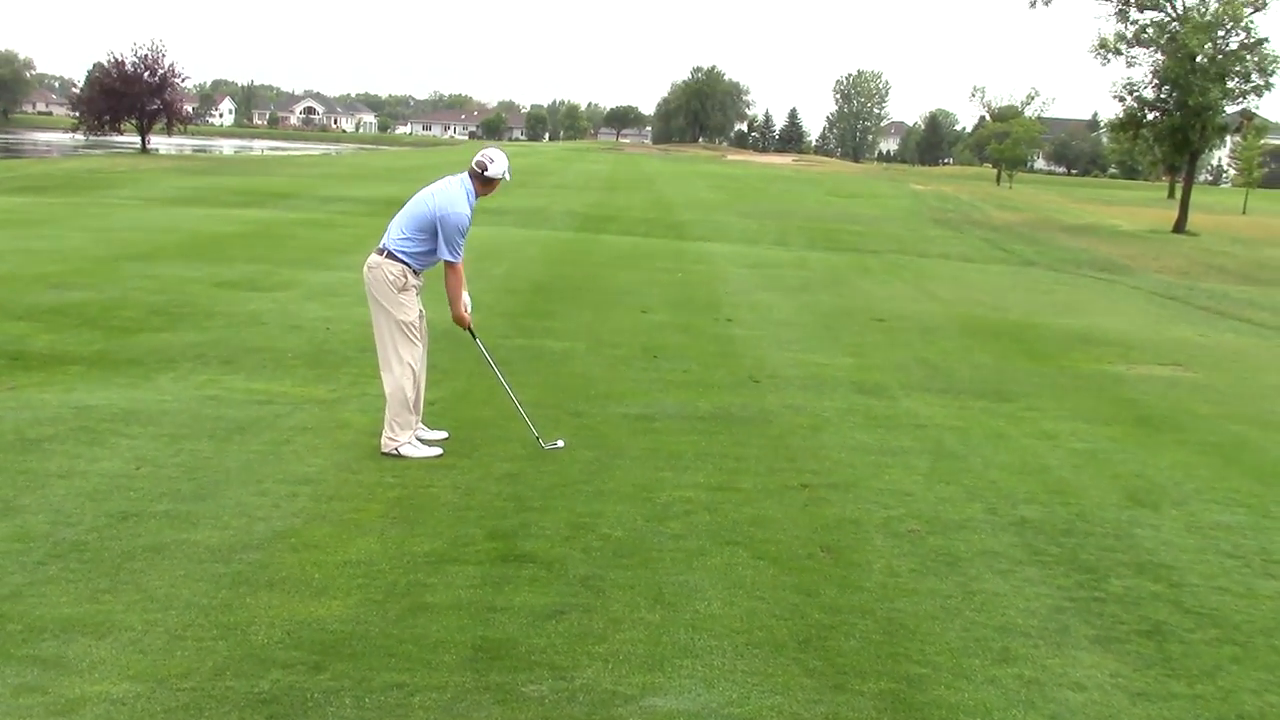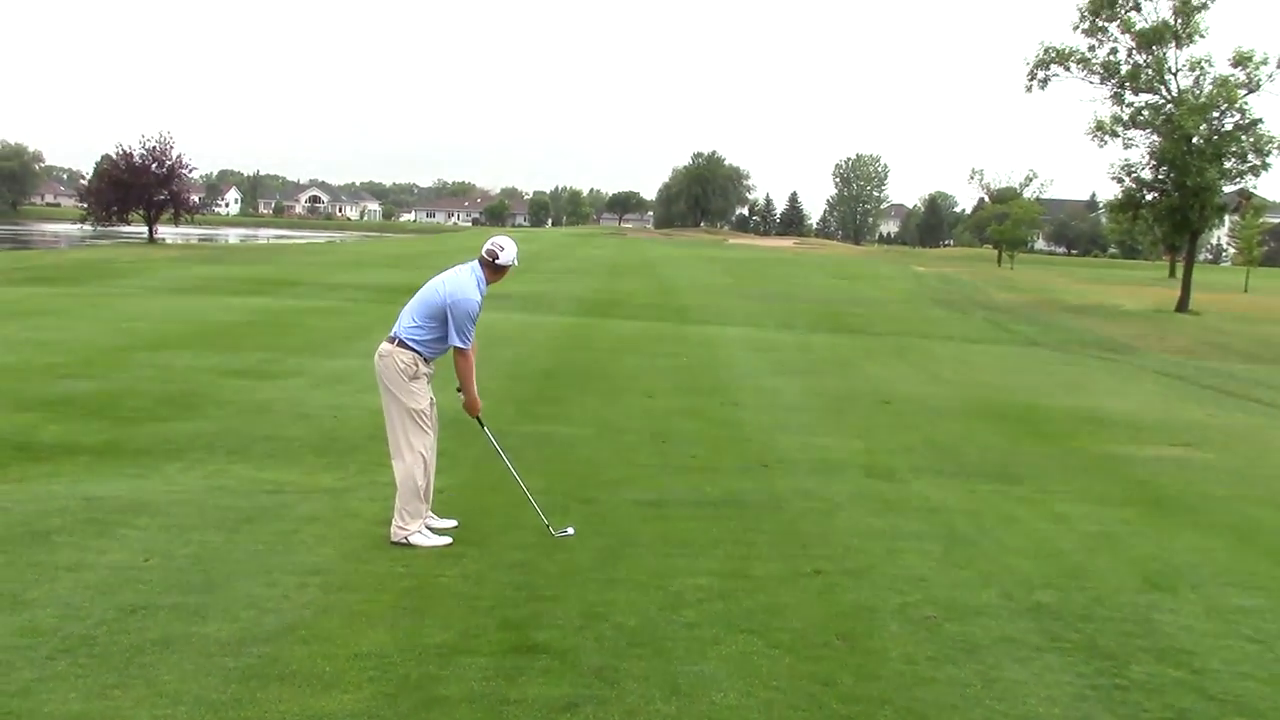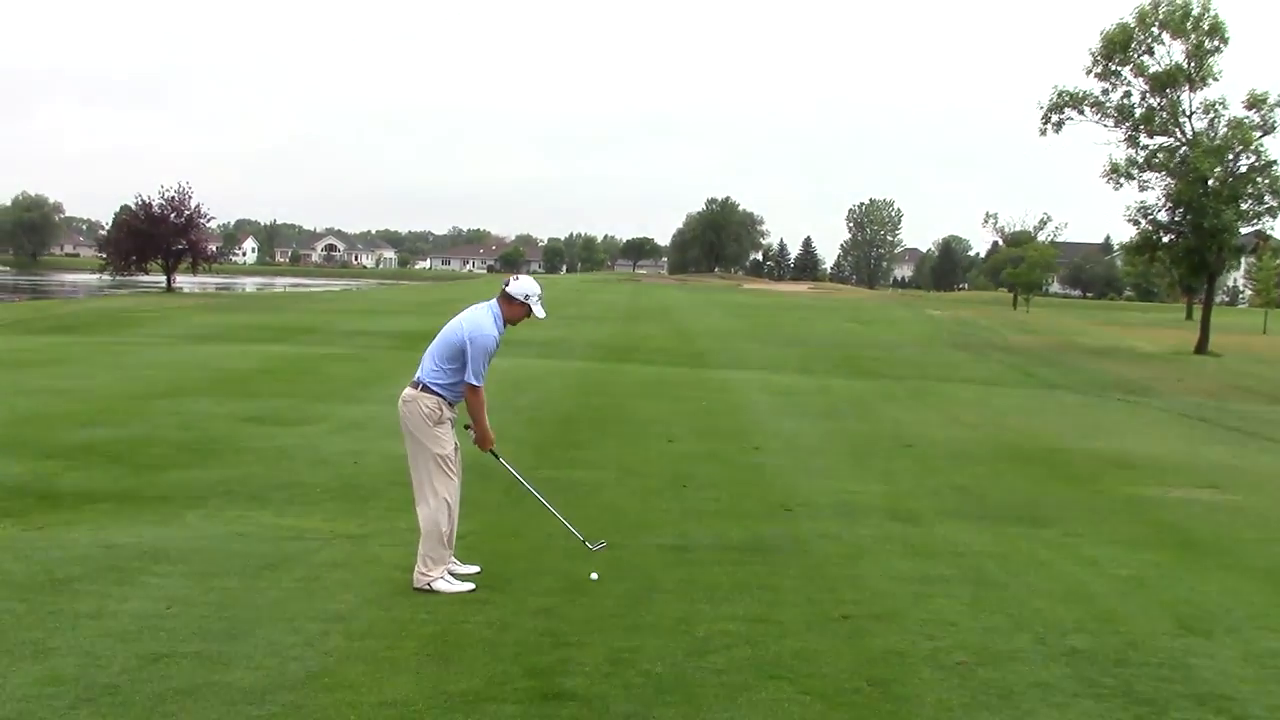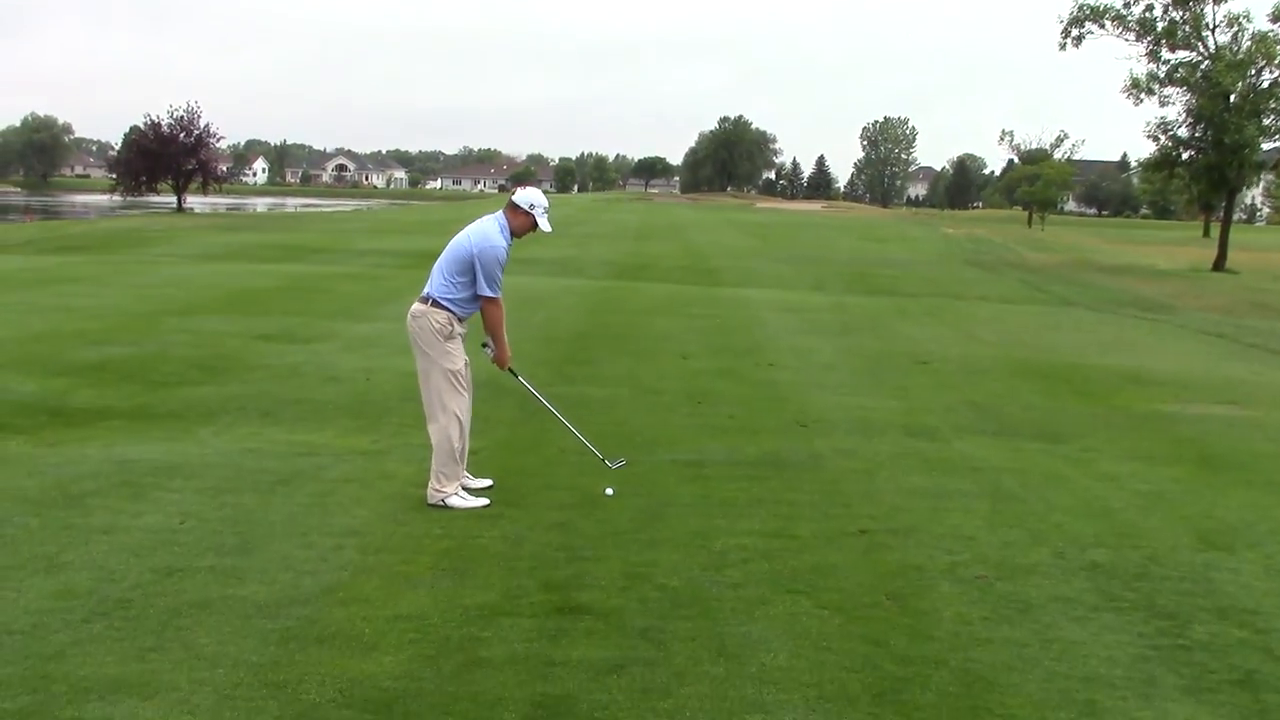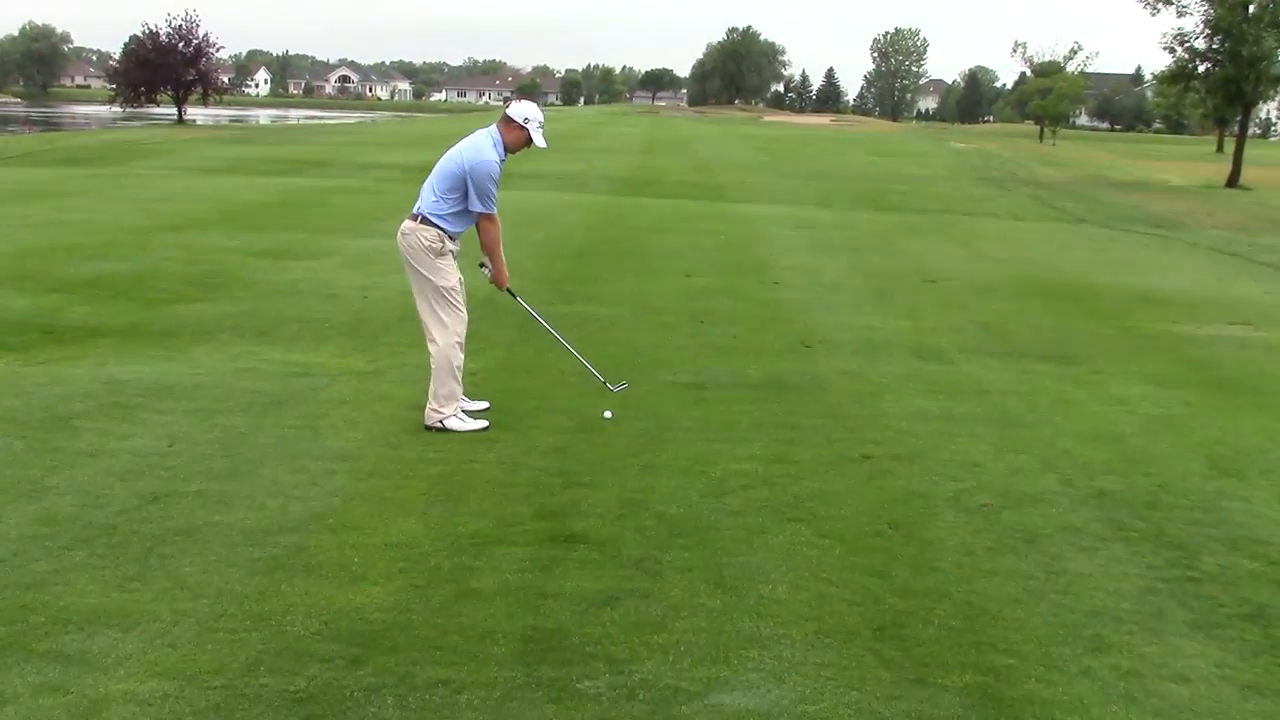
dt=0.3s
person 1, frame 1
left shoulder: (455, 185)
right shoulder: (457, 210)
left elbow: (455, 256)
right elbow: (451, 266)
left wrist: (464, 293)
right wrist: (457, 311)
left hip: (398, 270)
right hip: (392, 273)
left knee: (414, 351)
right knee: (403, 356)
left ankle: (410, 424)
right ankle: (397, 439)
person 1, frame 2
left shoulder: (465, 274)
right shoulder: (467, 296)
left elbow: (466, 343)
right elbow: (461, 352)
left wrist: (472, 388)
right wrist: (471, 397)
left hip: (409, 359)
right hip: (403, 362)
left knee: (424, 440)
right knee: (414, 445)
left ankle: (420, 513)
right ankle: (407, 527)
person 1, frame 3
left shoulder: (483, 313)
right shoulder: (485, 332)
right elbow: (473, 389)
left wrist: (480, 425)
right wrist: (483, 431)
left hip: (432, 403)
right hip: (427, 406)
left knee: (447, 485)
right knee: (438, 490)
left ankle: (442, 559)
right ankle: (430, 573)
person 1, frame 4
left shoulder: (490, 226)
right shoulder: (493, 244)
left elbow: (487, 297)
right elbow: (491, 302)
left wrist: (493, 338)
right wrist: (502, 347)
left hip: (441, 318)
right hip: (437, 321)
left knee: (458, 402)
right knee: (450, 406)
left ankle: (455, 474)
right ankle: (443, 489)
person 1, frame 5
left shoulder: (484, 142)
right shoulder: (485, 159)
left elbow: (482, 214)
right elbow: (487, 218)
left wrist: (489, 257)
right wrist: (499, 266)
left hip: (433, 236)
right hip: (427, 238)
left knee: (450, 321)
right knee: (449, 325)
left ankle: (449, 396)
right ankle: (442, 411)
